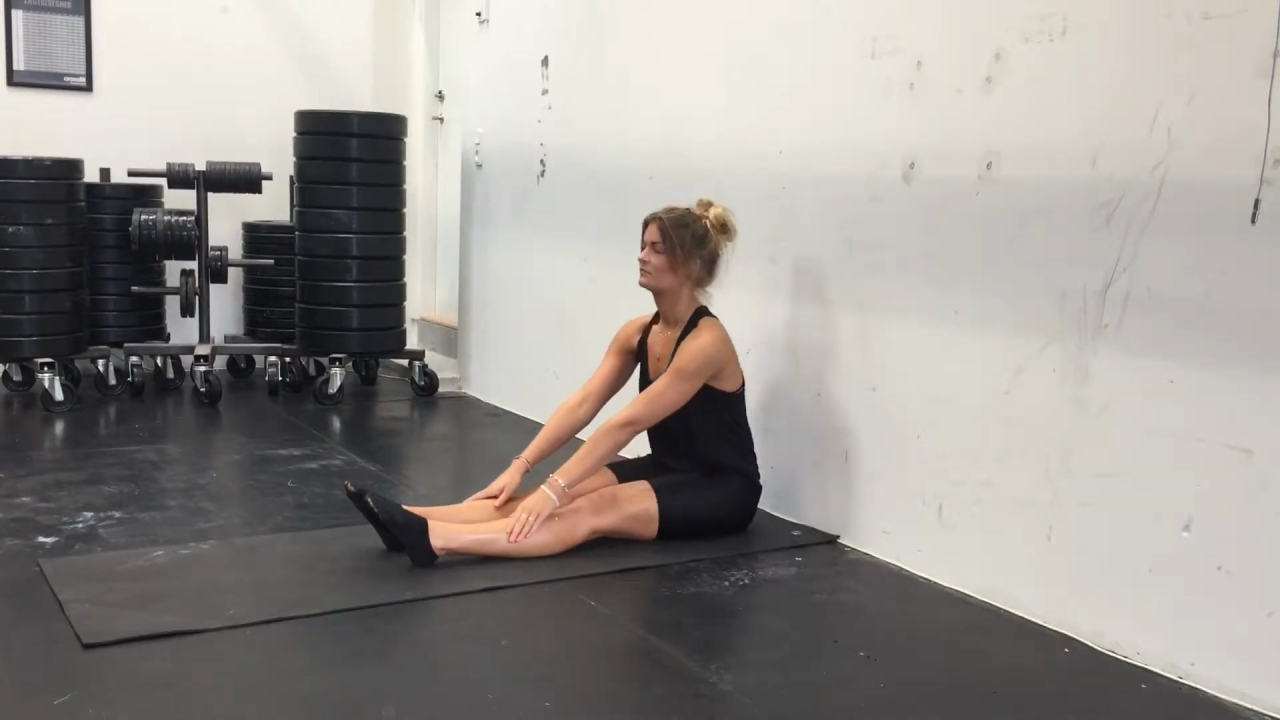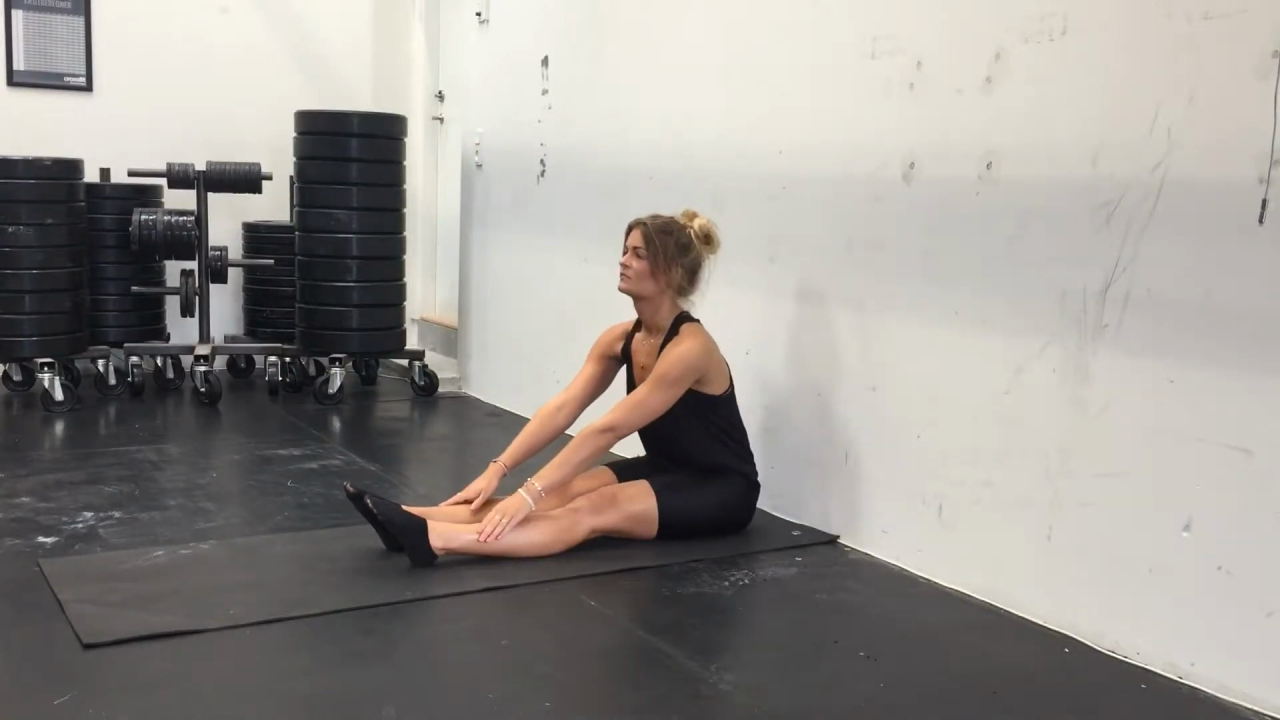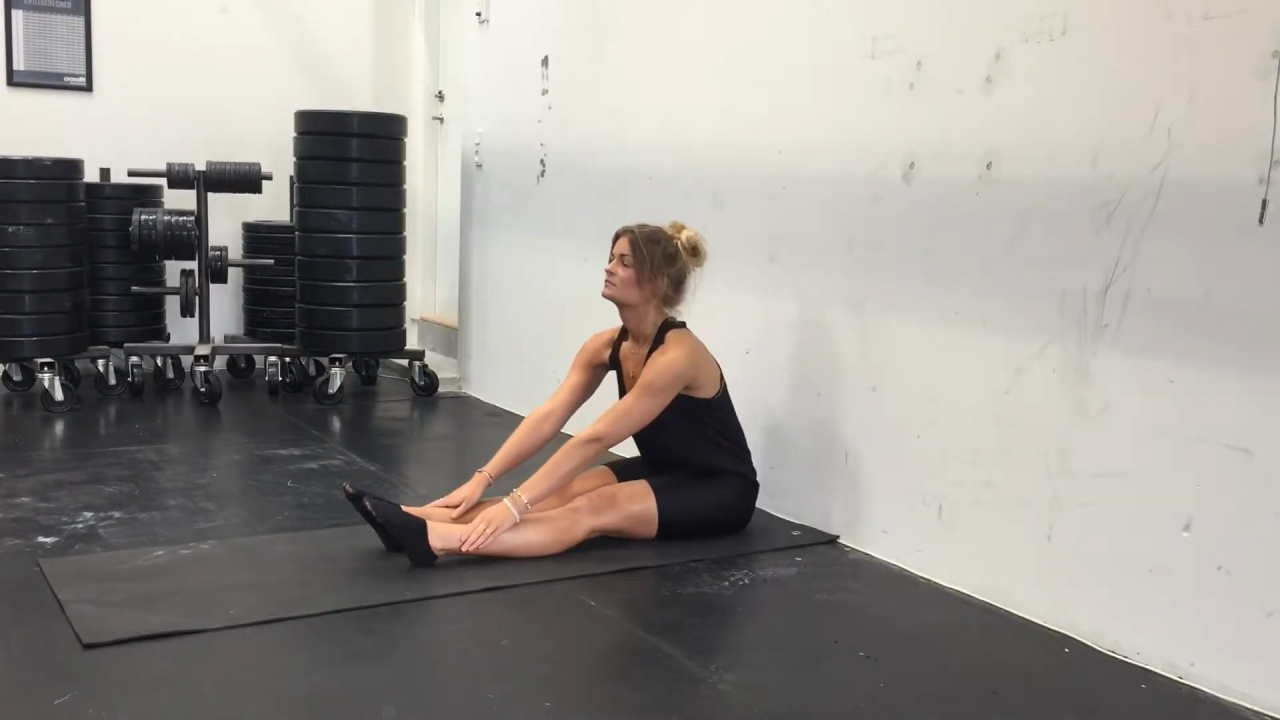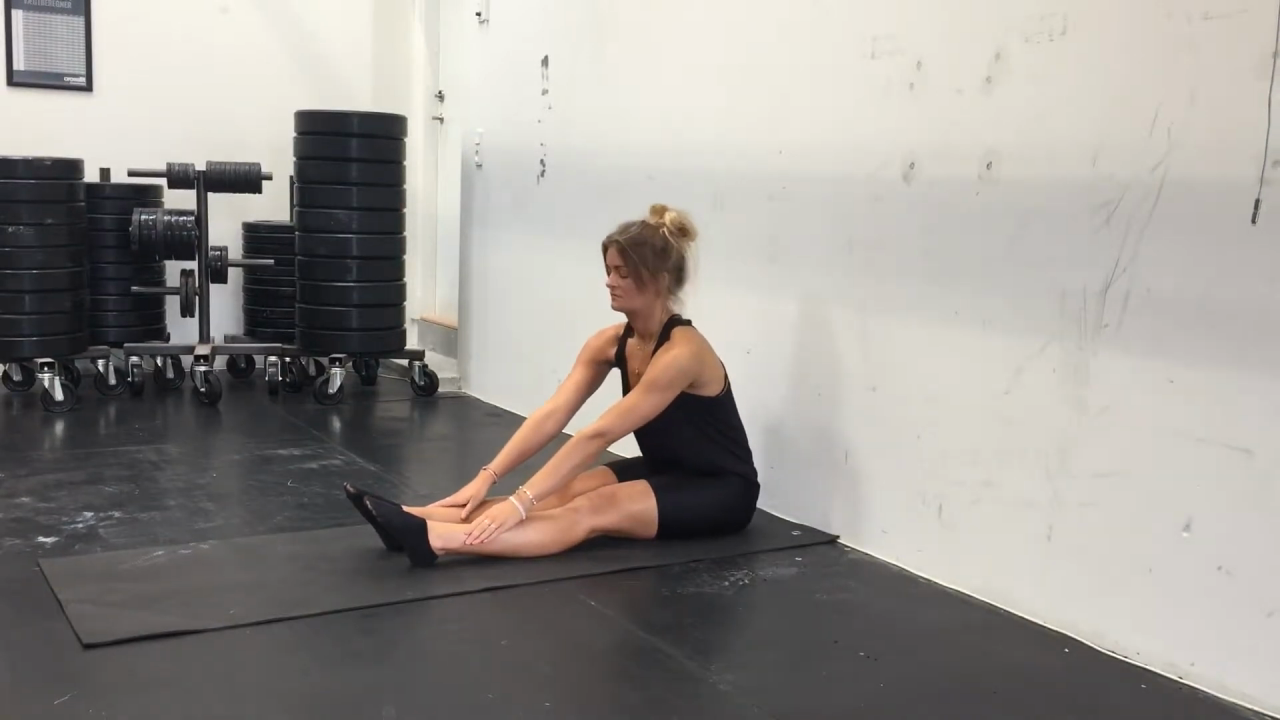
dt=0.4s
person 1, frame 1
left shoulder: (707, 342)
right shoulder: (639, 331)
left elbow: (627, 423)
right elbow: (582, 404)
left wrist: (553, 489)
right wrist: (520, 466)
left hip: (722, 490)
right hip: (667, 468)
left knee: (594, 510)
right knee: (572, 494)
left ankle: (434, 540)
right ankle: (413, 521)
person 1, frame 2
left shoulder: (690, 348)
right shoulder: (622, 338)
left elbow: (607, 429)
right elbow: (561, 409)
left wrist: (529, 494)
right wrist: (496, 471)
left hip: (721, 489)
right hip: (664, 469)
left knee: (592, 511)
right knee: (565, 491)
left ankle: (433, 539)
right ankle: (414, 522)
person 1, frame 3
left shoulder: (677, 354)
right shoulder: (607, 345)
left elbow: (594, 440)
right elbow: (546, 417)
left wrist: (515, 505)
right wrist: (482, 479)
left hip: (719, 490)
right hip: (662, 470)
left knee: (590, 511)
right knee: (563, 492)
left ankle: (432, 539)
right ankle: (412, 521)
person 1, frame 4
left shoulder: (682, 351)
right shoulder: (611, 341)
left elbow: (599, 434)
right elbow: (551, 414)
left wrist: (521, 502)
right wrist: (487, 477)
left hip: (720, 489)
right hip: (661, 469)
left knee: (590, 511)
right knee: (564, 491)
left ankle: (431, 538)
right ankle: (415, 520)
